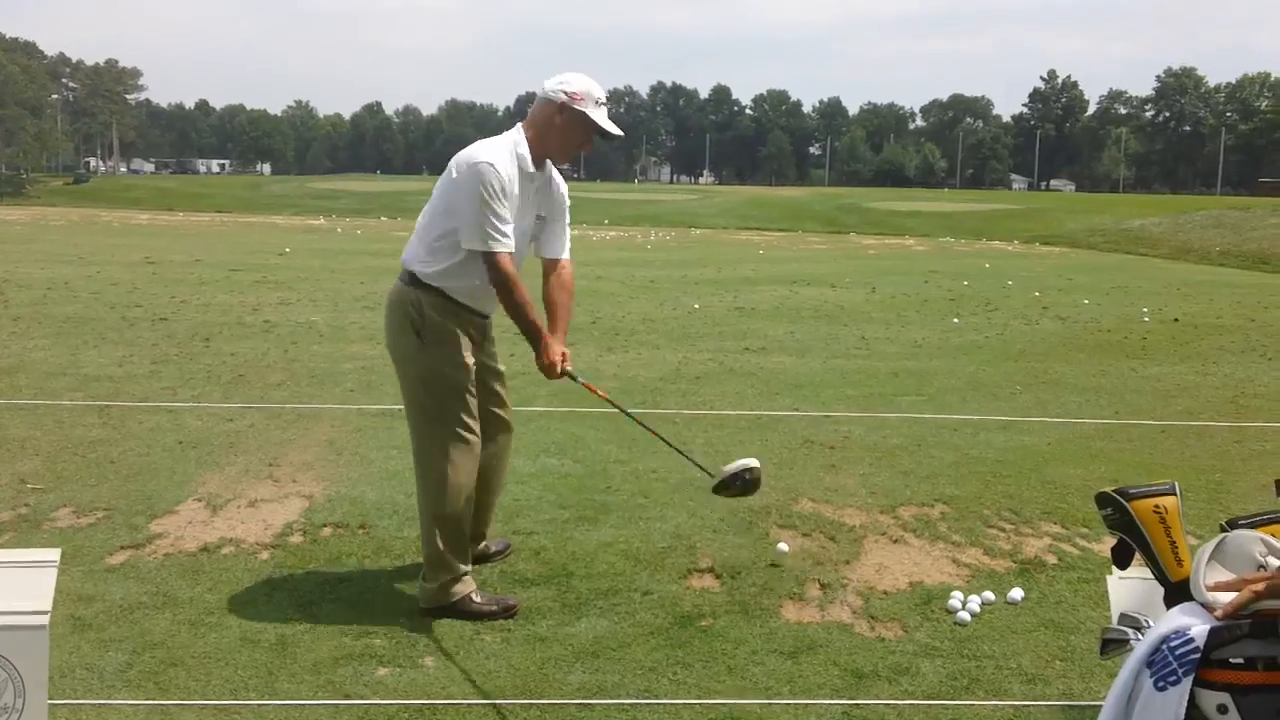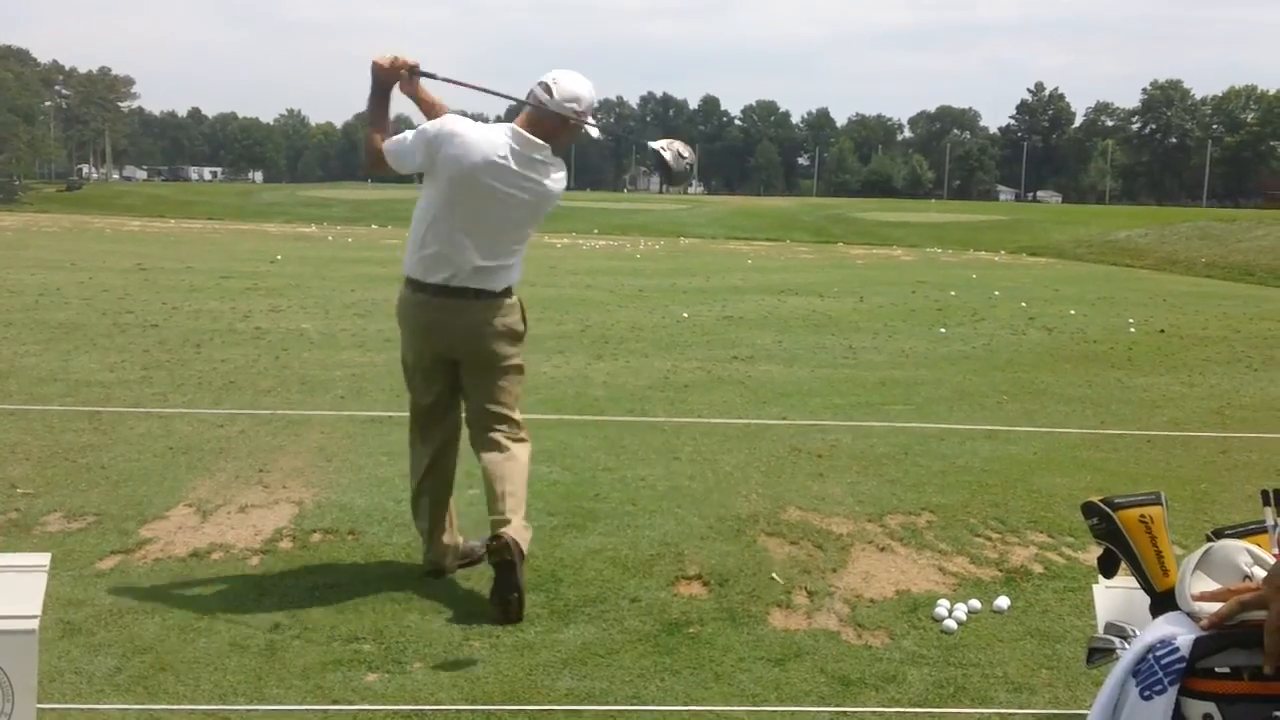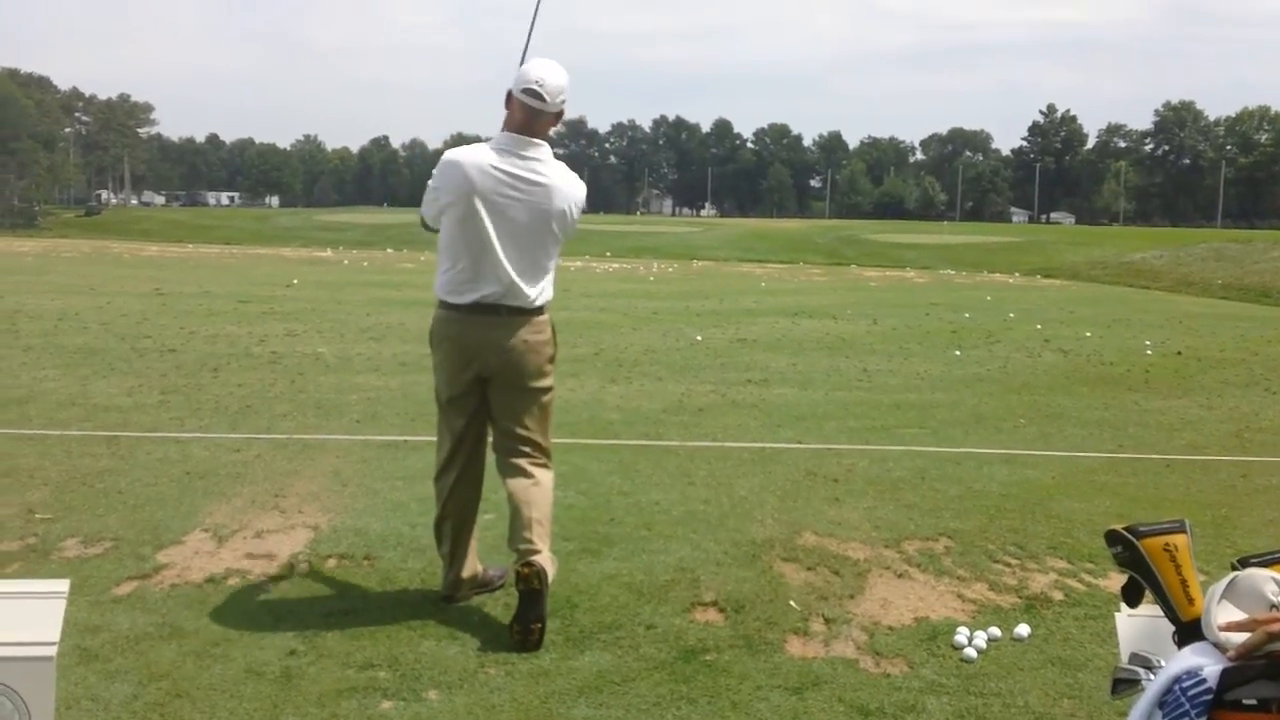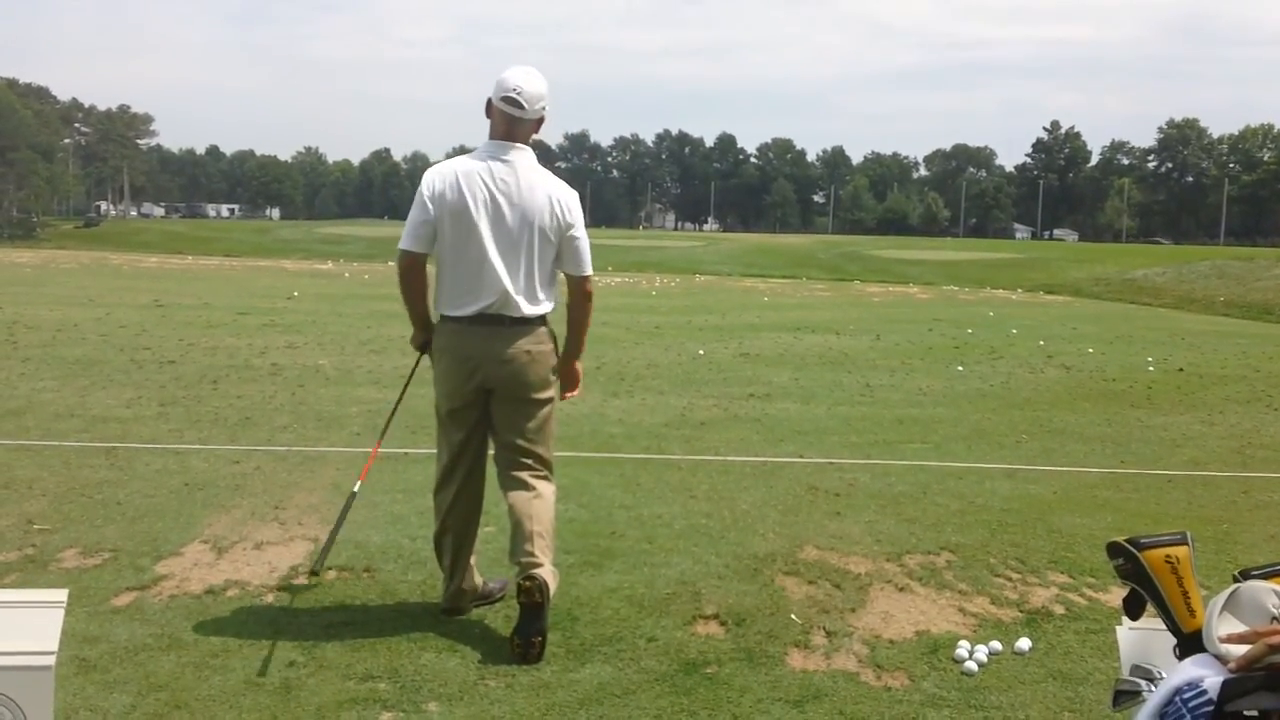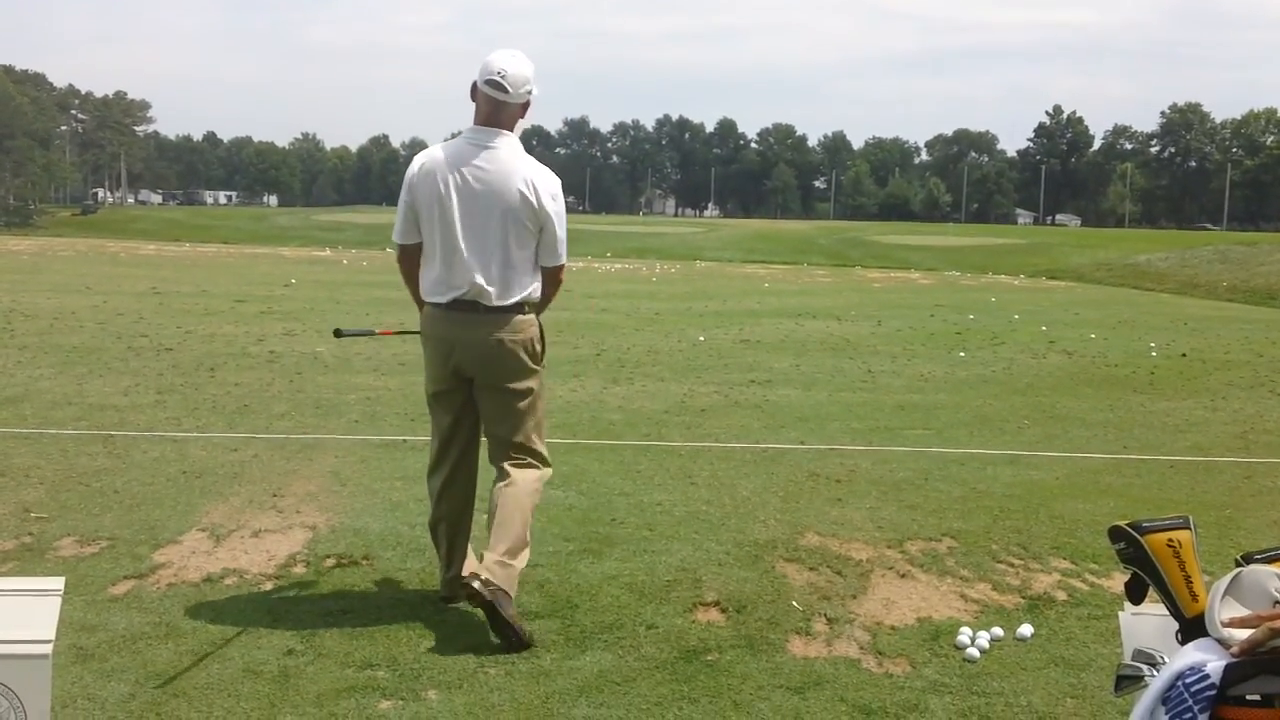
dt=1s
person 1, frame 1
left shoulder: (554, 187)
right shoulder: (483, 162)
left elbow: (559, 264)
right elbow: (495, 266)
left wrist: (558, 338)
right wrist: (537, 339)
left hip: (471, 317)
right hip: (428, 311)
left knee: (493, 429)
right knee: (452, 444)
left ankle: (466, 541)
right ankle: (446, 585)
person 1, frame 2
left shoulder: (455, 139)
right shoulder: (553, 178)
left elbow: (376, 154)
left wrist: (382, 88)
right wrist: (414, 87)
left hip: (423, 304)
right hip: (490, 315)
left knee: (432, 430)
right knee: (501, 431)
left ankle: (440, 545)
right ankle: (507, 536)
person 1, frame 3
left shoulder: (457, 164)
right shoulder: (570, 188)
left elbow: (430, 219)
left hip: (457, 326)
right hip: (524, 332)
left knee: (457, 454)
right knee: (526, 455)
left ankle: (459, 572)
right ankle: (533, 565)
person 1, frame 4
left shoulder: (442, 179)
right shoulder: (558, 193)
left elbow: (410, 265)
right elbow: (581, 286)
left wrist: (422, 329)
right wrist: (573, 356)
left hip: (457, 341)
right hip: (527, 344)
left knee: (457, 470)
right knee: (528, 469)
left ankle: (460, 585)
right ankle: (536, 580)
person 1, frame 5
left shoulder: (425, 166)
right shoulder: (539, 180)
left elbow: (407, 252)
right elbow: (553, 273)
left hip: (443, 327)
right hip: (506, 332)
left knee: (449, 459)
right knee: (521, 458)
left ankle: (458, 572)
right ankle: (493, 581)
